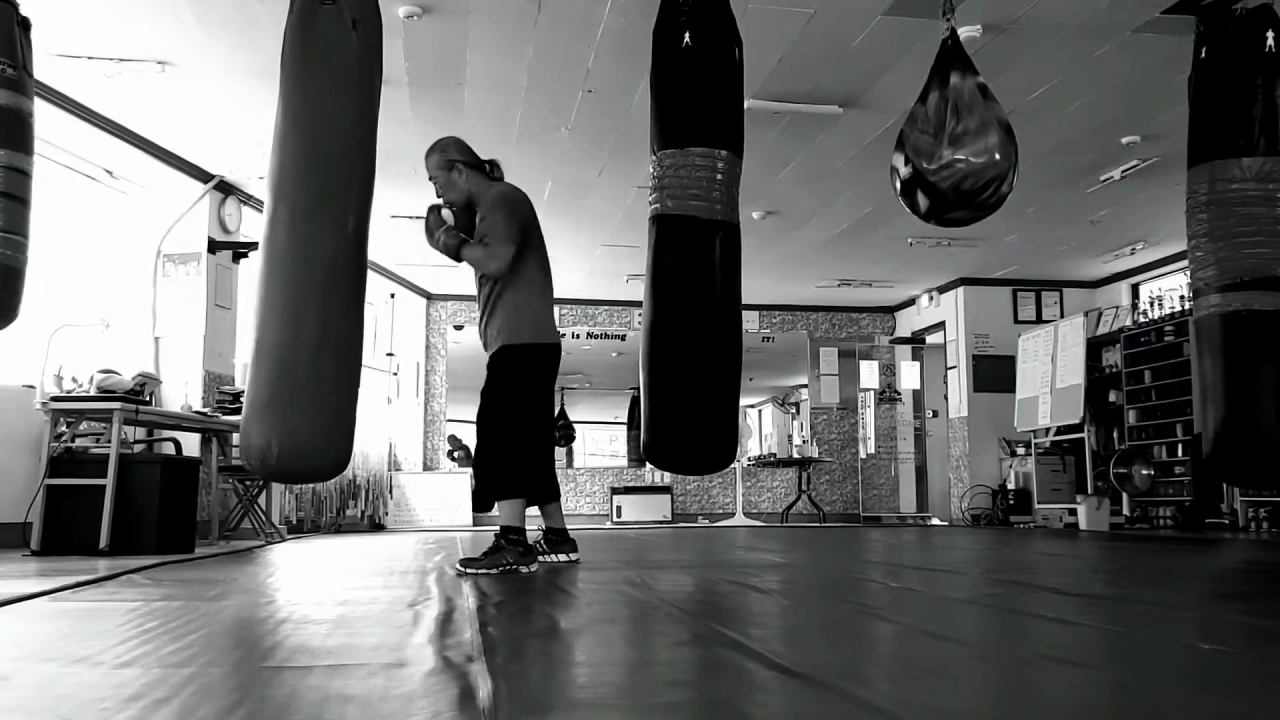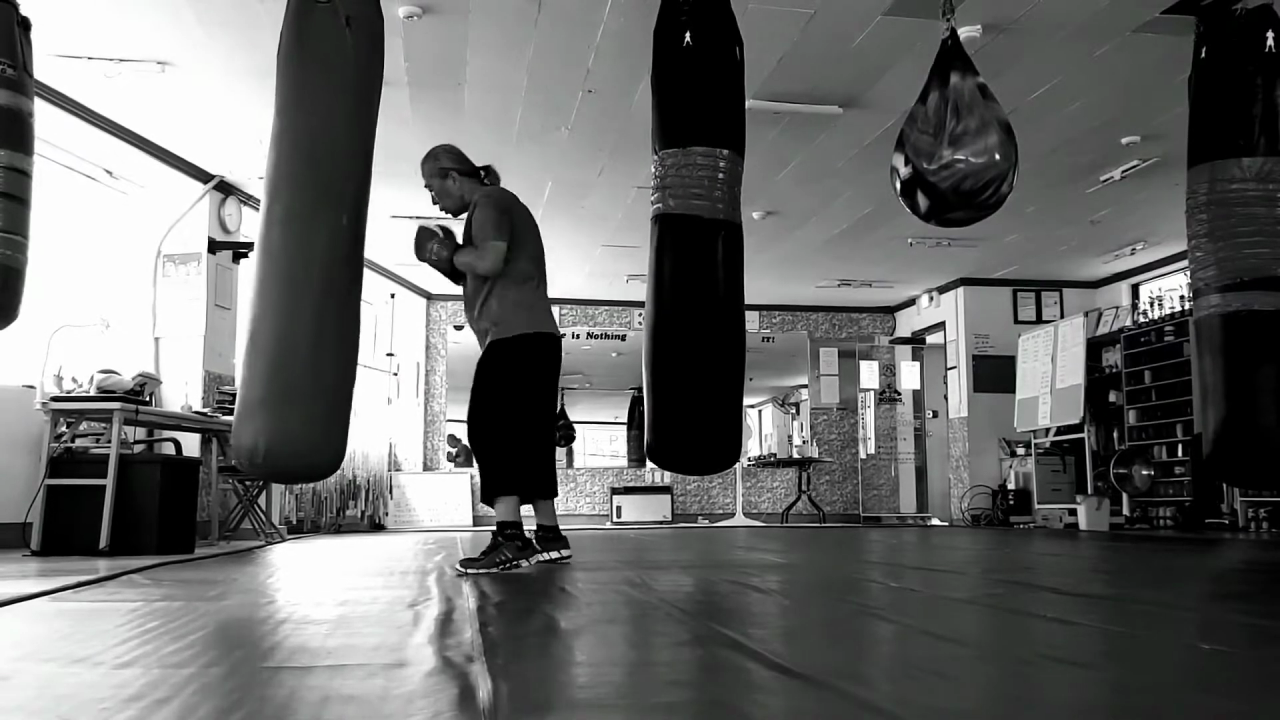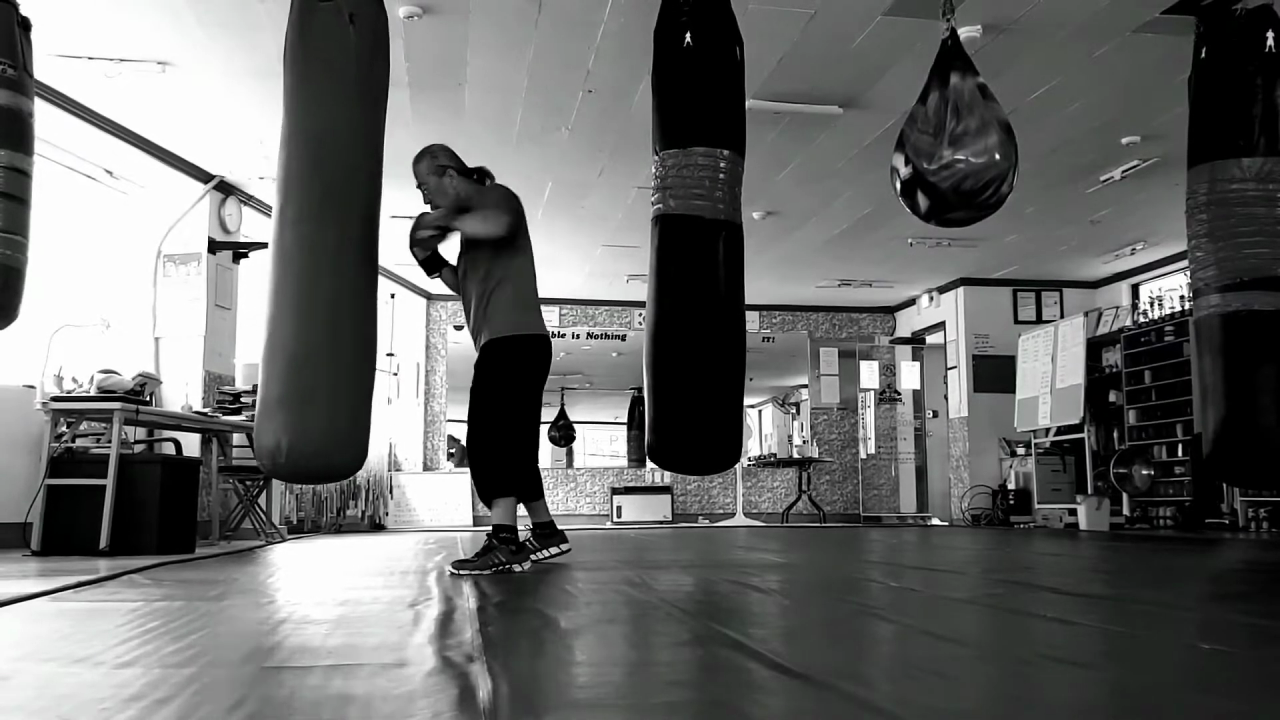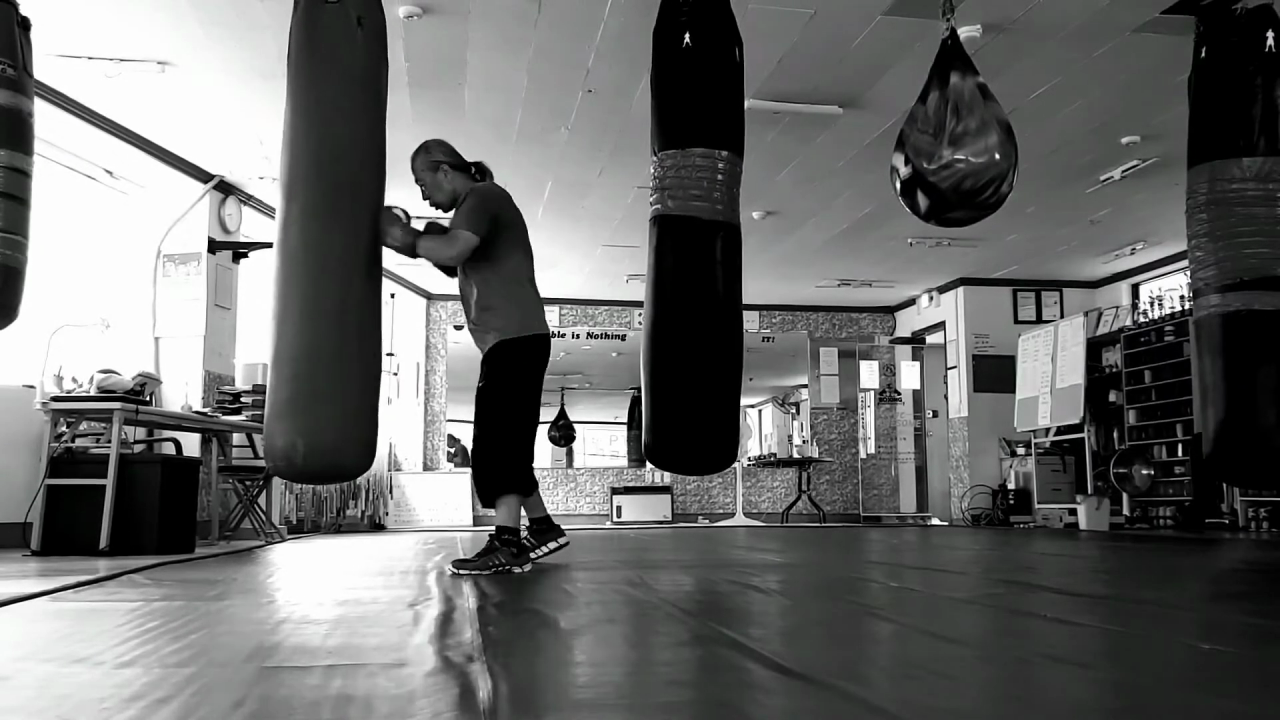
dt=0.5s
person 1, frame 1
left shoulder: (502, 200)
right shoulder: (490, 206)
left elbow: (496, 259)
left wrist: (450, 240)
right wrist: (446, 240)
left hip: (521, 345)
right hip: (533, 344)
left knee: (498, 440)
right knee: (528, 441)
left ankle: (511, 545)
right ankle: (555, 539)
person 1, frame 2
left shoulder: (491, 203)
right shoulder: (508, 208)
left elbow: (489, 262)
left wrist: (444, 253)
right wrist: (449, 259)
left hip: (516, 339)
right hip: (538, 339)
left knee: (491, 431)
right knee: (529, 437)
left ankle: (509, 539)
right ankle: (549, 536)
person 1, frame 3
left shoulder: (495, 196)
right shoulder: (474, 218)
left elbow: (496, 226)
right elbow: (464, 286)
left wrist: (439, 228)
right wrist: (429, 259)
left hip: (510, 341)
right hip: (523, 341)
left knee: (492, 434)
right knee: (513, 442)
left ankle: (504, 542)
right ankle: (545, 532)
person 1, frame 4
left shoulder: (483, 195)
right shoulder: (475, 207)
left elbow: (453, 251)
right elbow: (461, 268)
left wrist: (410, 240)
right wrist: (414, 241)
left hip: (514, 339)
right hip: (514, 341)
left knee: (496, 435)
right knee: (507, 439)
left ankle: (505, 543)
right ankle: (542, 527)
